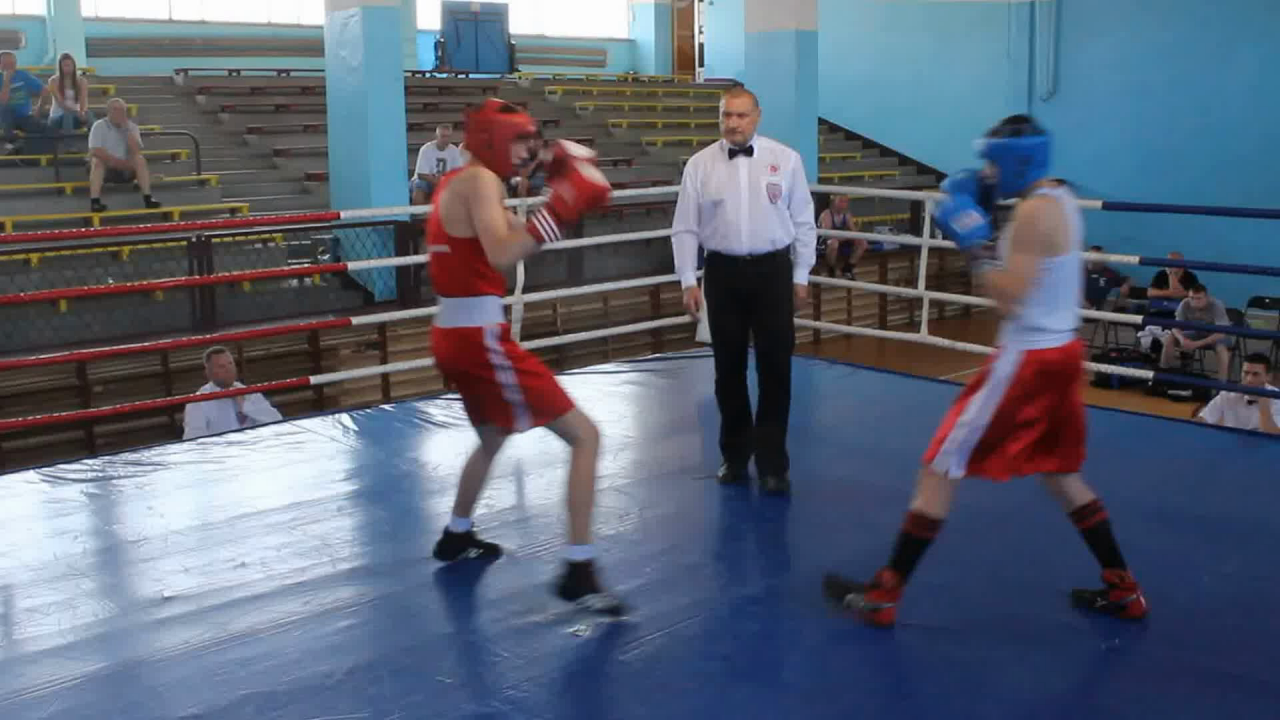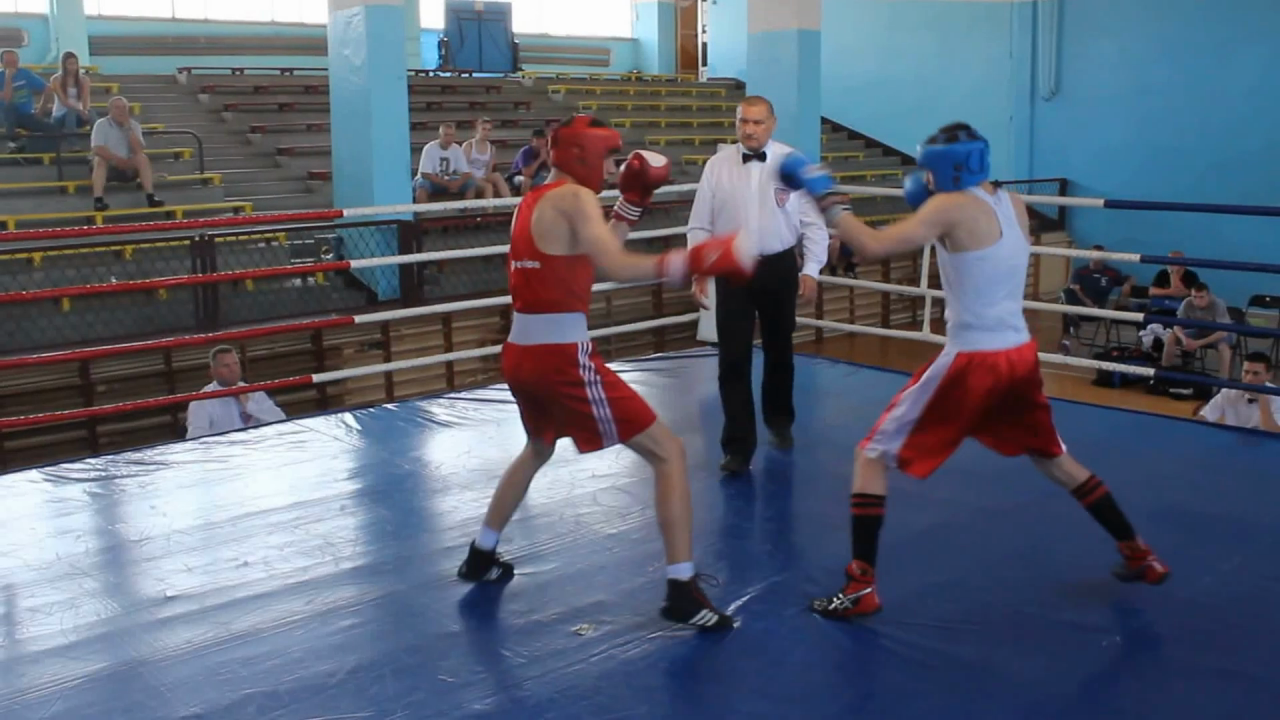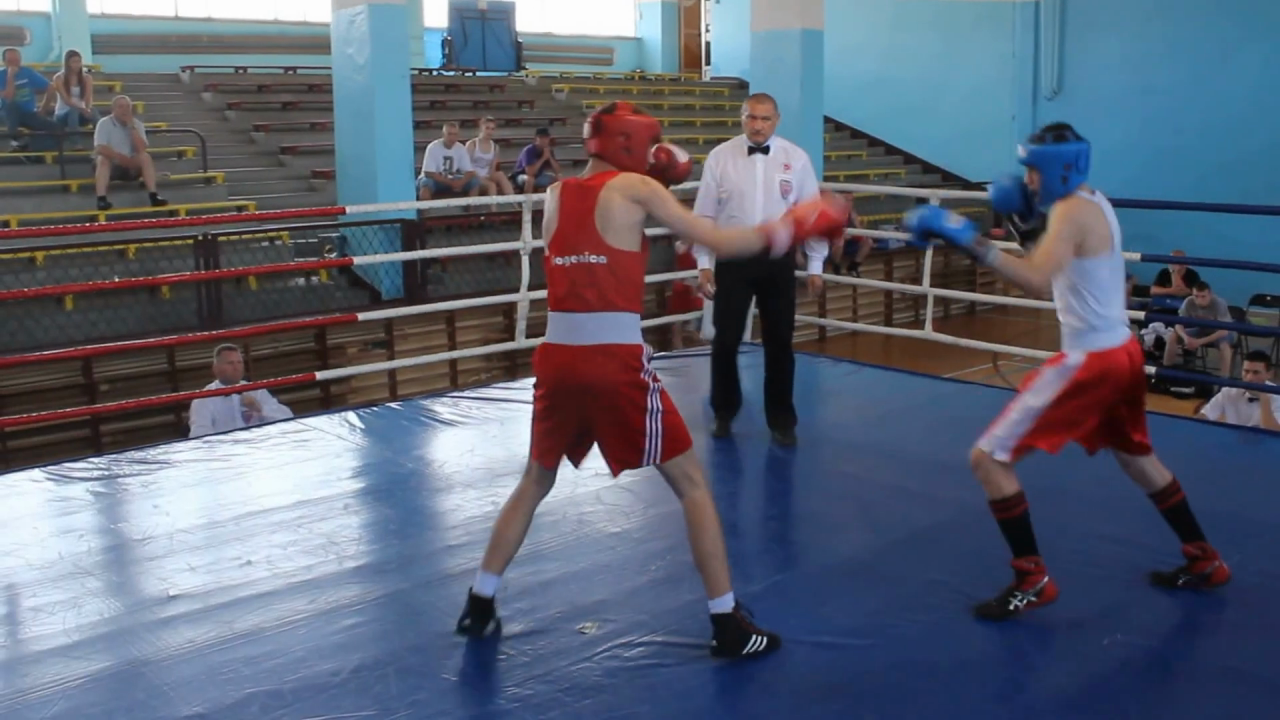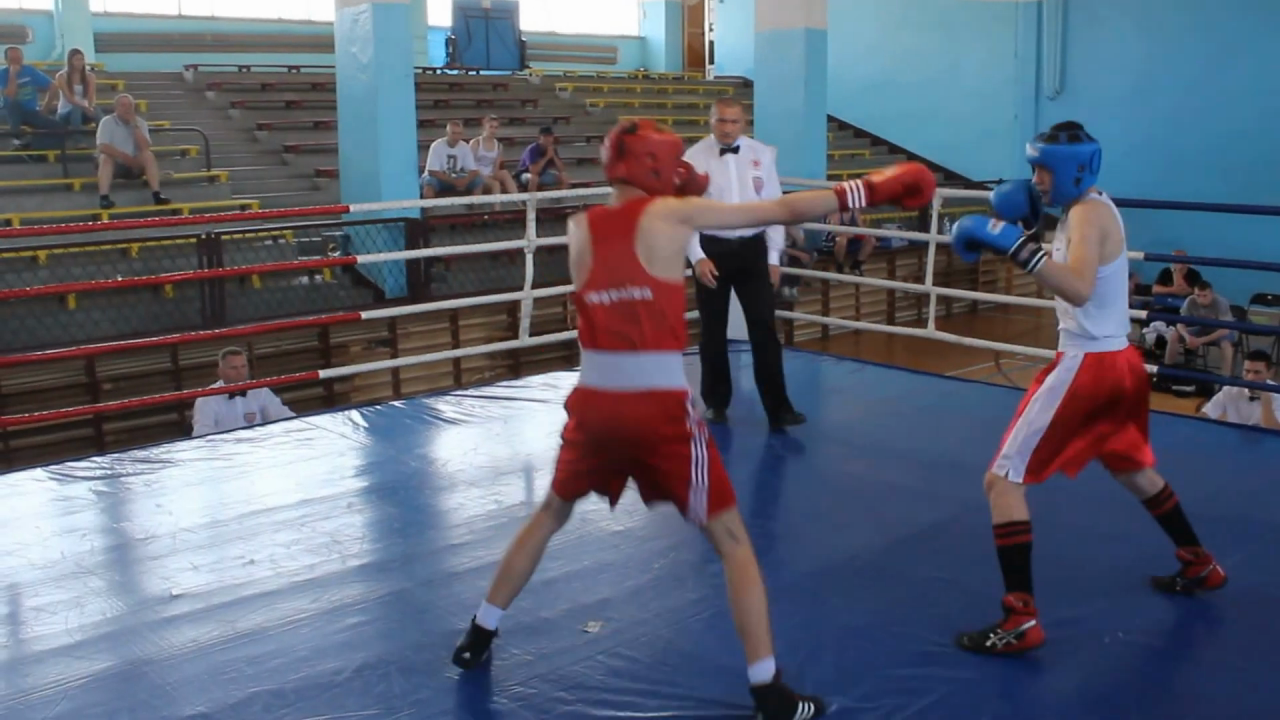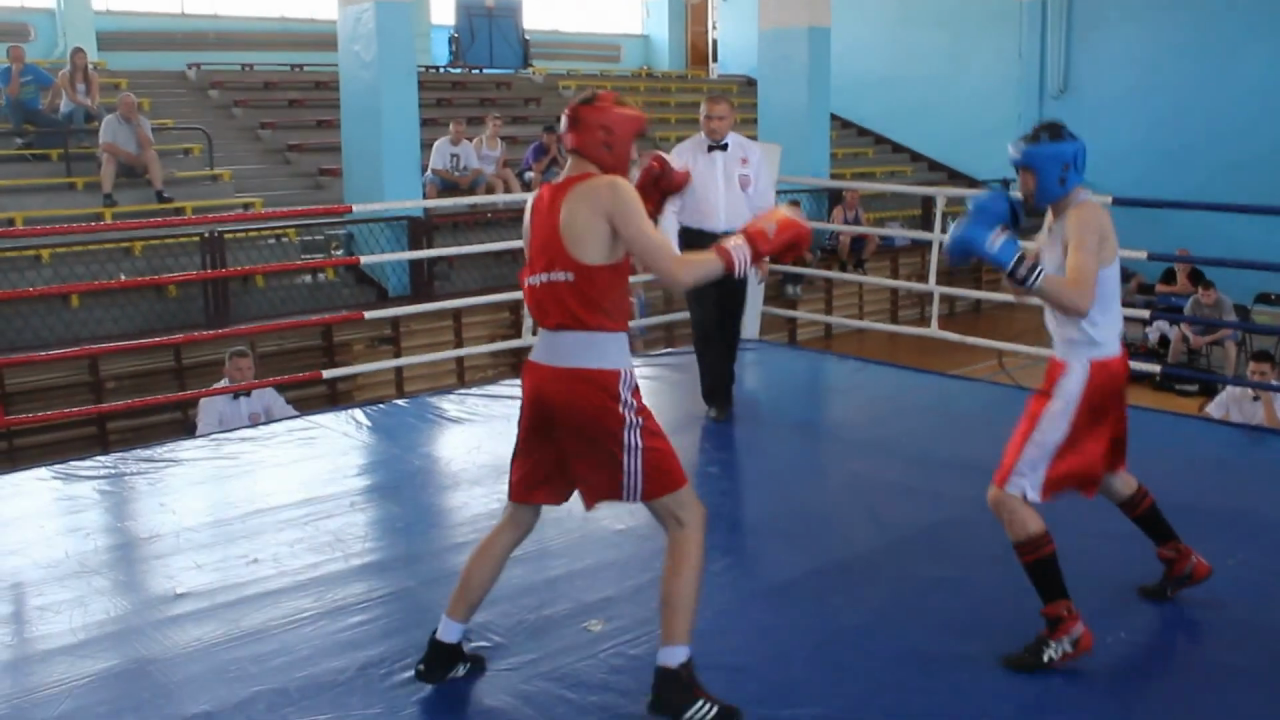
dt=0.4s
person 1, frame 1
left shoulder: (452, 185)
right shoulder: (477, 180)
left elbow: (506, 240)
right elbow: (501, 256)
left wrist: (556, 182)
right wrist: (561, 209)
left hip: (451, 337)
right hip: (479, 341)
left knee: (496, 436)
right knee: (585, 436)
left ankle: (456, 534)
right ankle: (579, 569)
person 1, frame 2
left shoulder: (532, 202)
right shoulder: (573, 197)
right elbow: (617, 267)
left wrist: (634, 198)
right wrist: (696, 262)
left hip: (521, 354)
right hip: (564, 358)
left knee: (537, 450)
right knee: (669, 454)
left ankle: (481, 557)
right ankle: (682, 590)
person 1, frame 3
left shoulder: (556, 195)
right shoulder: (638, 188)
right elbow: (718, 242)
right wrist: (795, 228)
left hip: (558, 357)
right hip: (618, 362)
left knee: (534, 484)
right knee: (693, 485)
left ankle: (479, 607)
right ankle: (729, 623)
person 1, frame 4
left shoulder: (580, 227)
right shoulder: (676, 212)
right elbow: (784, 209)
right wrist: (866, 189)
left hip: (595, 402)
right hip: (661, 405)
left knee: (549, 516)
right knee: (733, 543)
left ankle: (479, 637)
person 1, frame 5
left shoulder: (537, 203)
right shoulder: (610, 193)
right elbow: (678, 275)
left wrist: (651, 199)
right wrist: (753, 245)
left hip: (540, 383)
right hip: (600, 391)
left knee: (516, 522)
right knee: (687, 522)
left ankle: (444, 648)
person 2, frame 1
left shoulder: (1036, 213)
right shoulder: (1058, 199)
left elbow: (1010, 295)
left wrist: (972, 238)
right wrist: (981, 216)
left hip: (1028, 361)
right hip: (1063, 353)
left knee: (940, 469)
right knee: (1061, 475)
left ankle: (883, 593)
right ankle: (1121, 588)
person 2, frame 2
left shoulder: (952, 208)
right shoulder: (1014, 206)
left elbow: (872, 247)
left wrist: (824, 191)
left hip: (971, 363)
right hip: (1019, 356)
left knee: (874, 455)
right knee: (1055, 458)
left ankle: (860, 585)
right ankle: (1138, 557)
person 2, frame 3
left shoulder: (1071, 213)
right shoulder: (1093, 205)
left elbow: (1035, 281)
right elbow: (1051, 272)
left wrist: (970, 239)
right wrist: (1023, 220)
left hip: (1089, 361)
right hip: (1120, 354)
left knee: (987, 456)
right knee: (1137, 456)
left ankle: (1033, 577)
right ankle: (1205, 559)
person 2, frame 4
left shoulder: (1090, 216)
right shoulder: (1087, 211)
left elbow: (1077, 290)
right elbow: (1059, 279)
left wrist: (1019, 245)
right wrist: (1016, 236)
left hip: (1089, 365)
right hip: (1120, 362)
left knee: (1001, 482)
right knee: (1132, 468)
left ankle: (1020, 618)
right ankle: (1200, 563)
person 2, frame 5
left shoulder: (1084, 218)
right shoulder: (1060, 215)
left elbow: (1078, 301)
right elbow: (1025, 279)
left wrist: (1012, 258)
right wrist: (999, 238)
left hip: (1091, 371)
right hip: (1091, 365)
left knee: (1008, 495)
right knee: (1102, 473)
left ankle: (1066, 628)
right ankle: (1182, 560)
person 3, frame 1
left shoulder: (786, 160)
right shoulder: (699, 164)
left elbow: (803, 222)
right elbow: (685, 228)
left wrist: (801, 276)
right wrist: (688, 279)
left hip: (772, 269)
right hip: (722, 271)
left knee: (775, 368)
right knee: (729, 368)
left ankle: (773, 461)
right ankle: (736, 454)
person 3, frame 2
right shoulder: (717, 165)
left elbow: (813, 223)
right elbow: (700, 226)
left wrist: (810, 270)
right wrist: (699, 274)
left hip: (779, 268)
left knee: (779, 352)
right knee: (733, 361)
left ankle: (779, 422)
right ankle: (737, 448)
person 3, frame 3
left shoulder: (796, 159)
right shoulder: (720, 157)
right elbow: (704, 214)
left wrist: (815, 265)
right wrist: (704, 263)
left hip: (778, 257)
right hip: (732, 255)
left knee: (779, 342)
right knee: (726, 339)
left ankle: (781, 421)
right ankle: (724, 412)
person 3, frame 4
left shoulder: (761, 154)
right shoulder: (693, 159)
left wrist: (774, 256)
right wrist: (697, 256)
left hip: (753, 248)
right hip: (712, 250)
left knee: (764, 329)
right knee: (713, 332)
left ankle: (778, 409)
right ankle: (717, 402)
person 3, frame 5
left shoulder: (751, 153)
right shoulder: (681, 155)
left elbow: (764, 204)
right elbow: (669, 207)
right hip: (696, 244)
left knee: (730, 321)
right knee: (705, 324)
left ankle: (723, 390)
right ankle: (716, 397)
